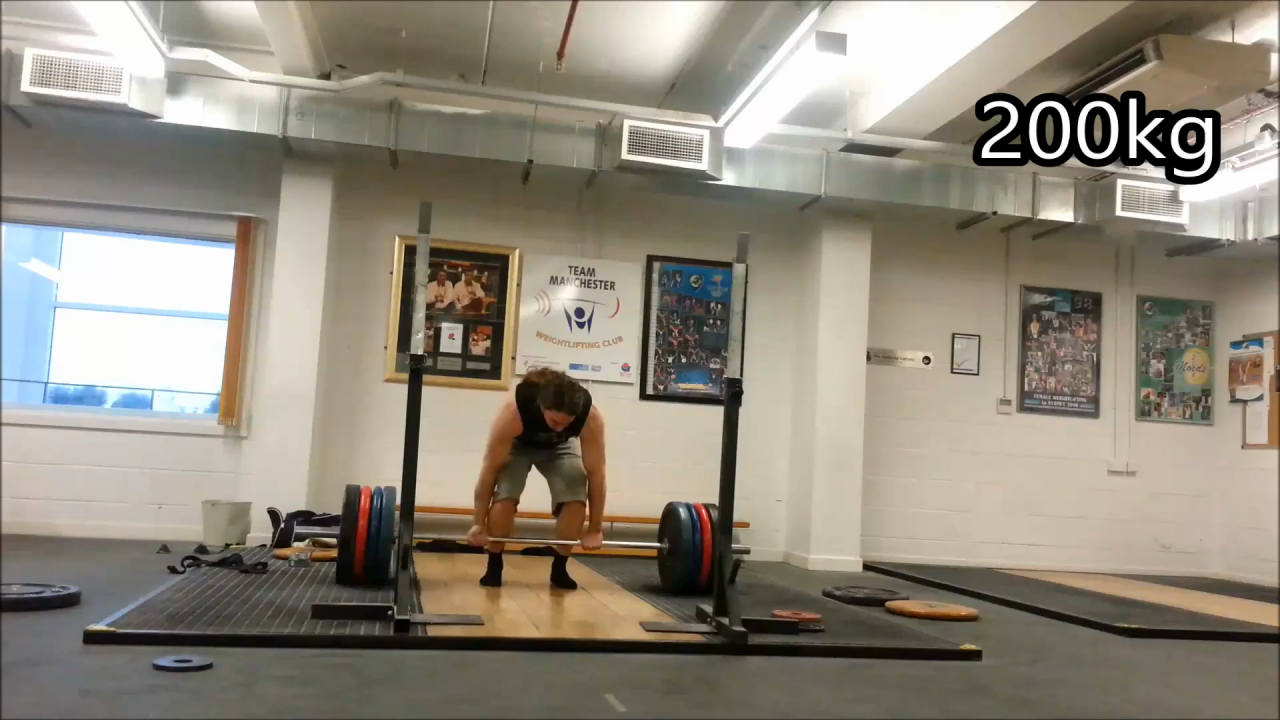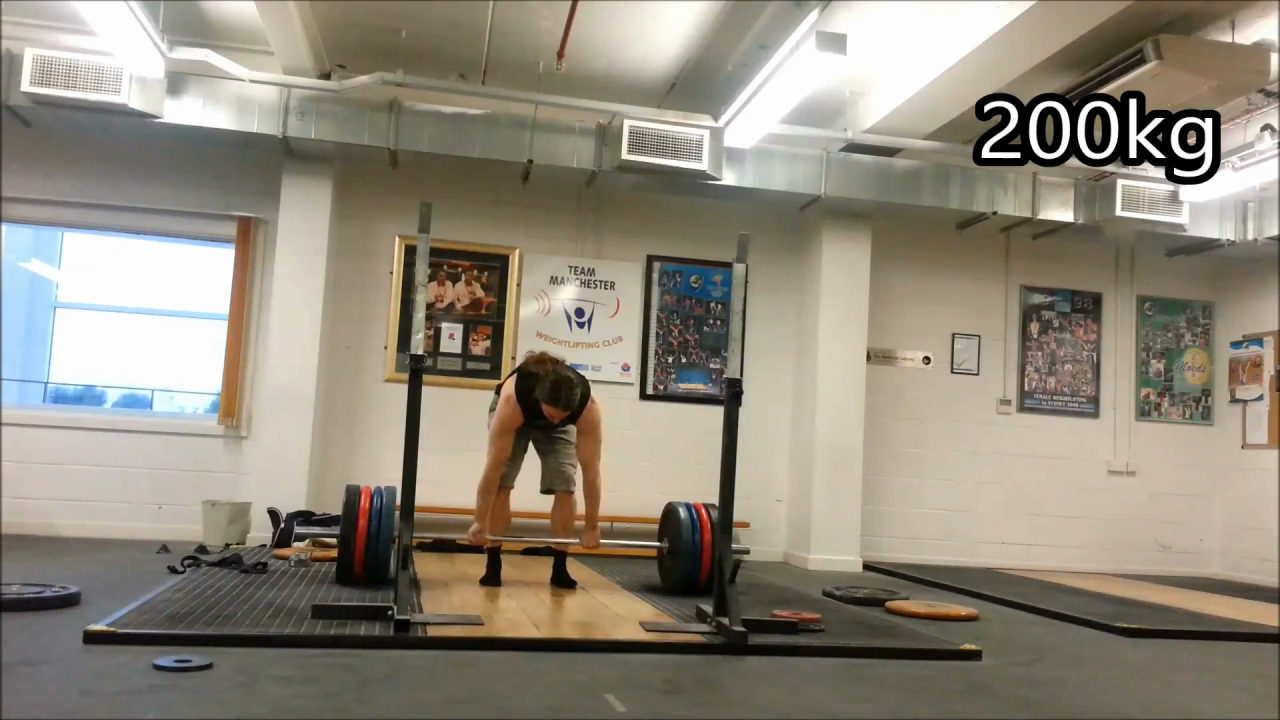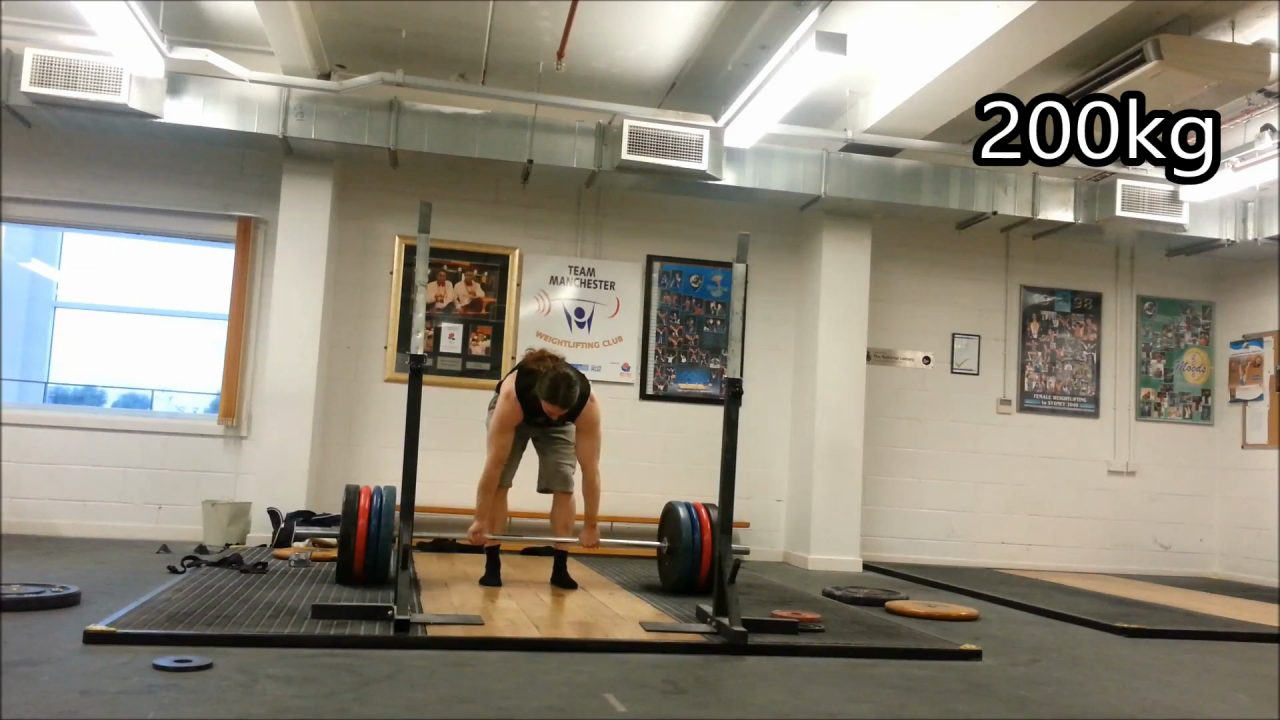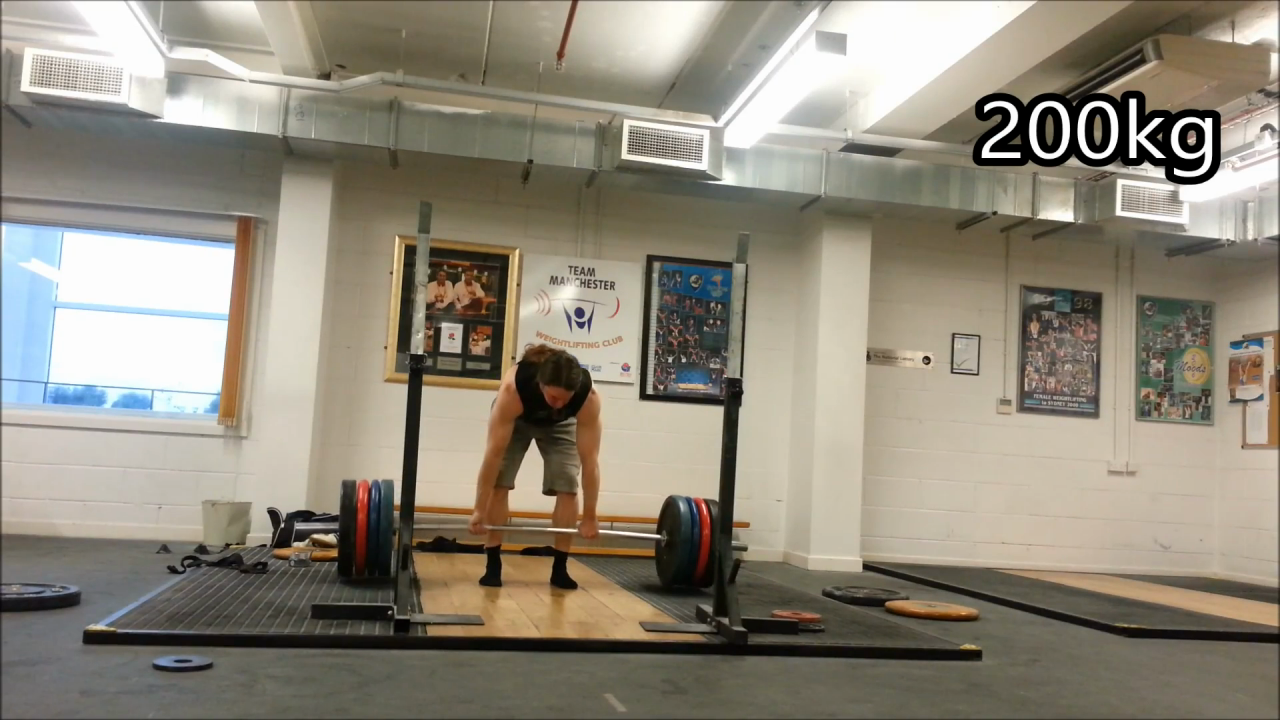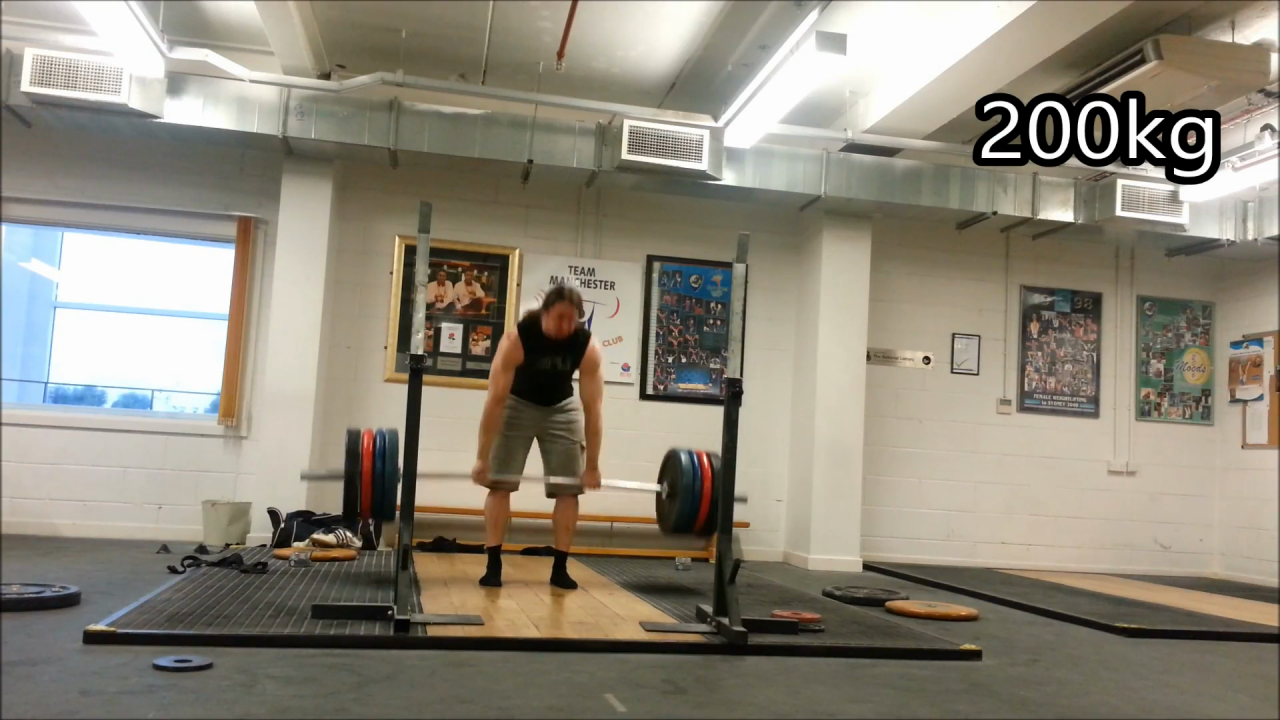
dt=0.4s
person 1, frame 1
left shoulder: (591, 417)
right shoulder: (513, 409)
left elbow: (596, 474)
right elbow: (489, 469)
left wrist: (595, 529)
right wrist: (478, 523)
left hip: (561, 447)
right hip: (516, 444)
left knee: (576, 499)
right knee: (505, 497)
left ankle: (559, 568)
right ankle: (494, 566)
person 1, frame 2
left shoulder: (589, 407)
right shoulder: (512, 399)
left elbow: (591, 470)
right elbow: (494, 465)
left wrist: (591, 527)
right wrist: (479, 521)
left hip: (559, 430)
right hip: (515, 419)
left knee: (565, 486)
right knee: (501, 483)
left ankle: (559, 567)
right ankle: (493, 565)
person 1, frame 3
left shoulder: (588, 405)
right shoulder: (512, 396)
left elbow: (590, 468)
right elbow: (494, 463)
left wrist: (591, 525)
right wrist: (480, 520)
left hip: (559, 427)
right hip: (514, 414)
left knee: (563, 484)
right knee: (499, 481)
left ankle: (560, 567)
right ankle: (492, 565)
person 1, frame 4
left shoulder: (589, 397)
right shoulder: (513, 387)
left elbow: (589, 461)
right elbow: (494, 453)
left wrist: (590, 517)
right wrist: (479, 510)
left hip: (560, 425)
right hip: (516, 419)
left knee: (568, 486)
right knee: (499, 482)
left ankle: (560, 568)
right ankle: (493, 566)
person 1, frame 5
left shoulder: (588, 347)
right shoulder: (516, 340)
left elbow: (593, 409)
right elbow: (495, 400)
left wrist: (592, 467)
right wrist: (482, 459)
left hip: (562, 409)
right hip: (517, 404)
left knee: (569, 487)
right knee: (500, 483)
left ankle: (560, 568)
right ankle: (493, 565)
